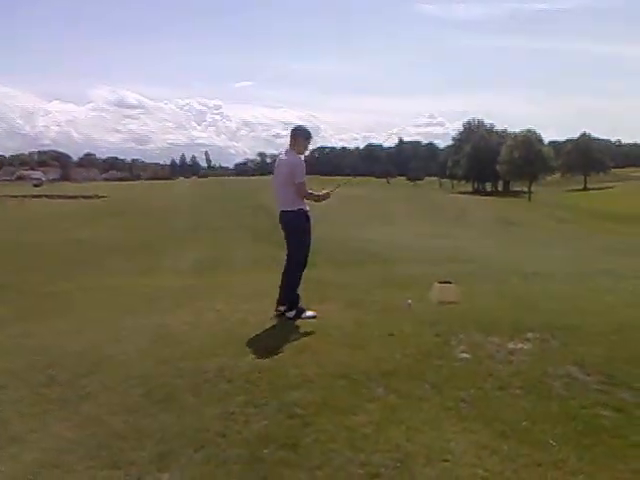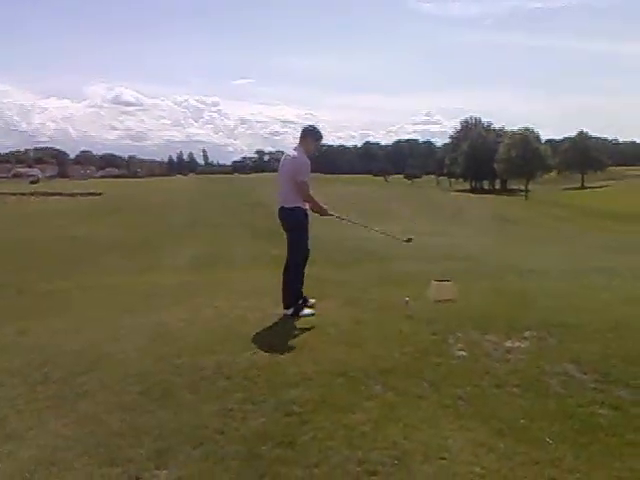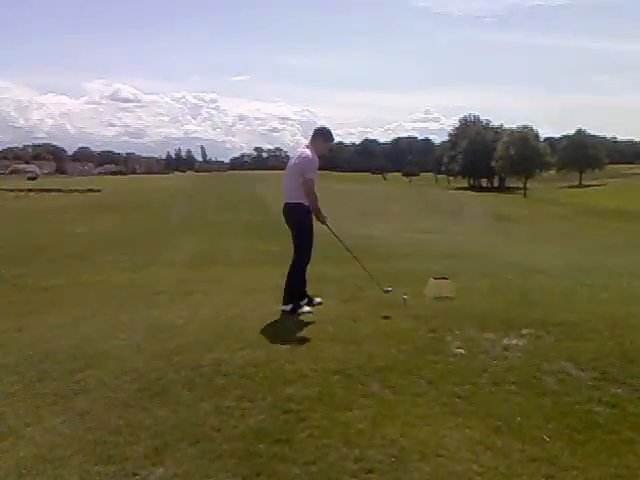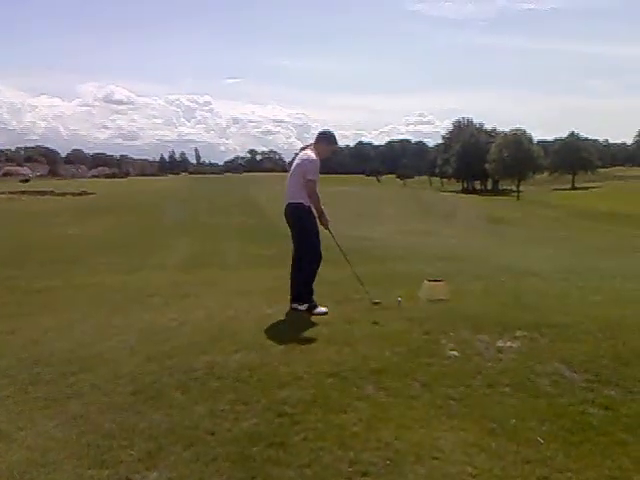
dt=0.3s
person 1, frame 1
left shoulder: (281, 159)
right shoulder: (297, 161)
right elbow: (302, 192)
left wrist: (313, 196)
right wrist: (319, 196)
left hip: (286, 214)
right hip: (297, 215)
left knee: (292, 259)
right knee: (298, 261)
left ankle: (283, 302)
right ankle: (292, 307)
person 1, frame 2
left shoulder: (289, 156)
right shoulder: (301, 160)
right elbow: (304, 192)
left wrist: (312, 205)
right wrist: (319, 207)
left hip: (287, 210)
right hip: (295, 213)
left knee: (300, 255)
right knee: (296, 258)
left ankle: (297, 297)
right ankle: (290, 305)
person 1, frame 3
left shoulder: (300, 154)
right shoulder: (310, 158)
right elbow: (309, 191)
left wrist: (313, 210)
right wrist: (319, 213)
left hip: (291, 207)
right hip: (299, 209)
left knee: (302, 253)
right knee: (302, 255)
left ankle: (301, 295)
right ankle: (289, 301)
person 1, frame 4
left shoulder: (303, 155)
right shoulder: (312, 160)
right elbow: (311, 192)
left wrist: (317, 212)
right wrist: (322, 215)
left hip: (293, 208)
right hip: (300, 210)
left knee: (300, 255)
right knee: (313, 256)
left ankle: (297, 299)
right ankle: (305, 301)
